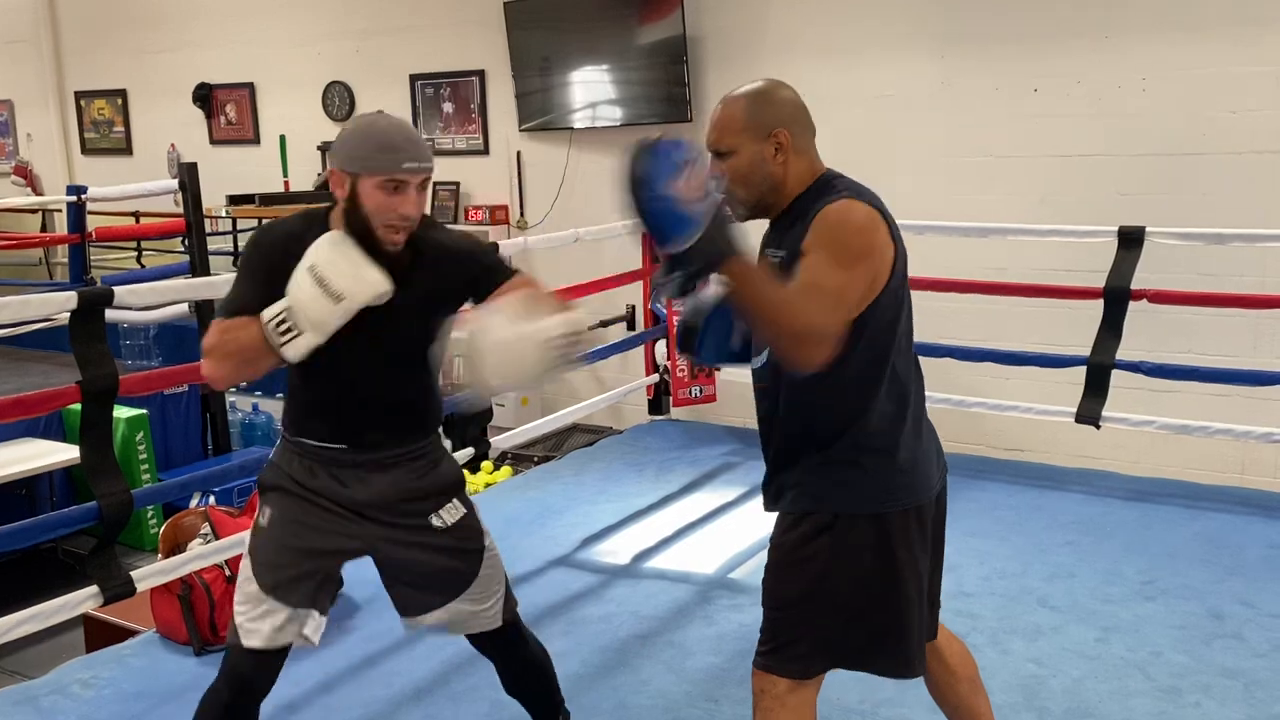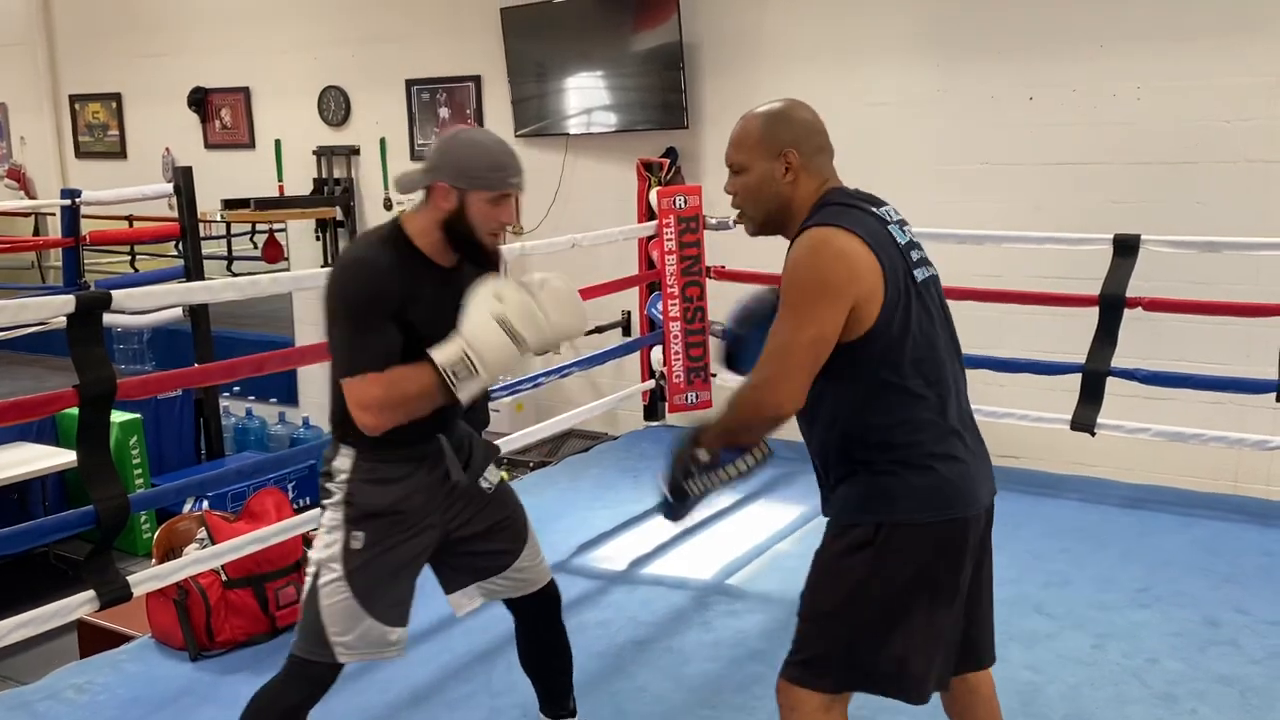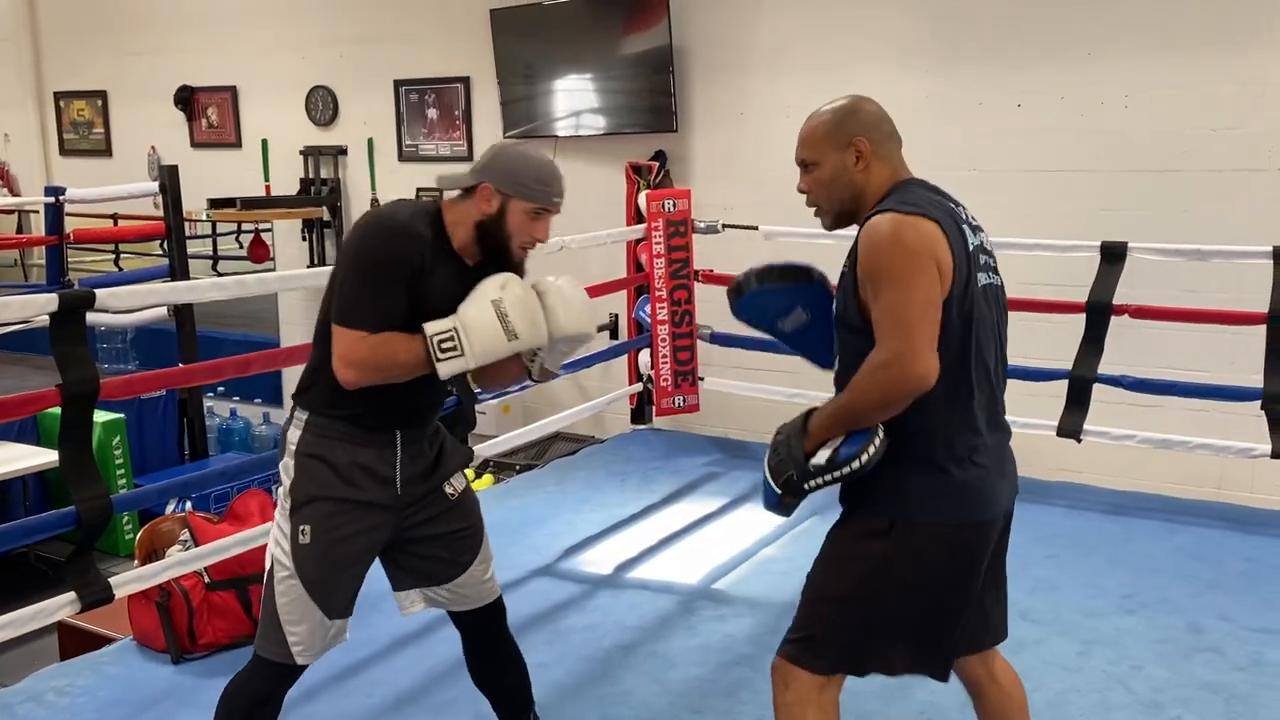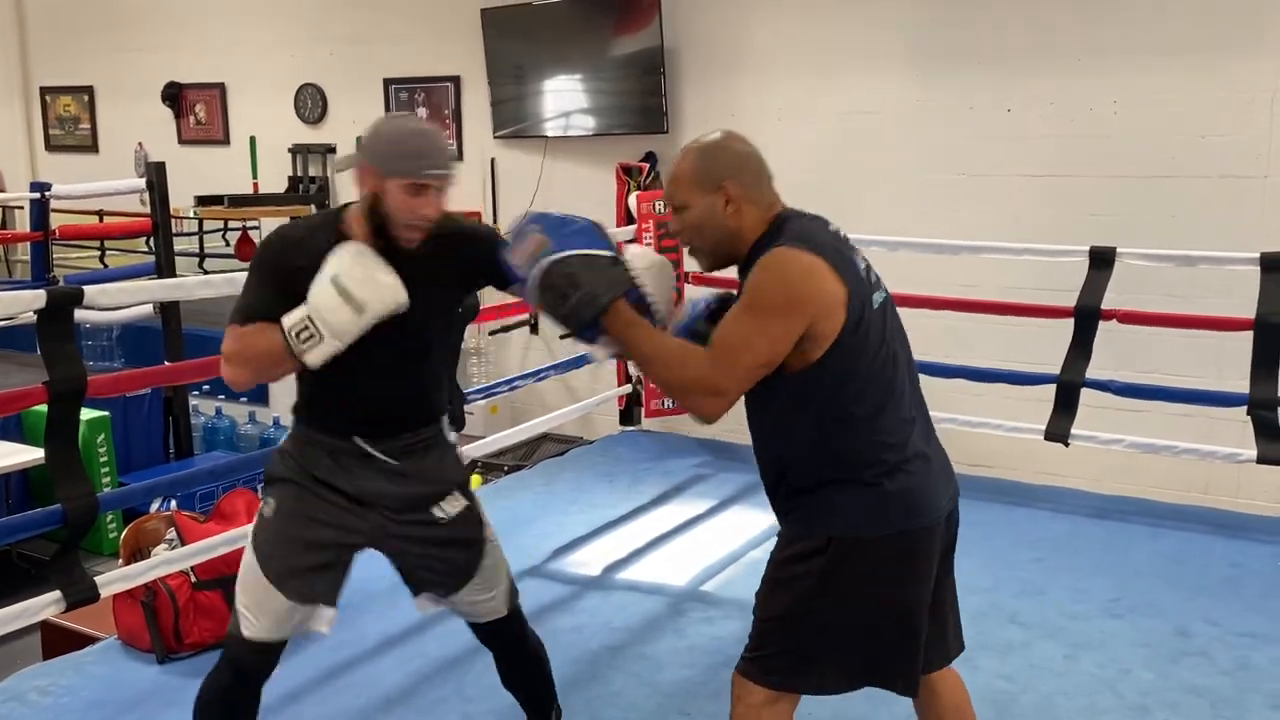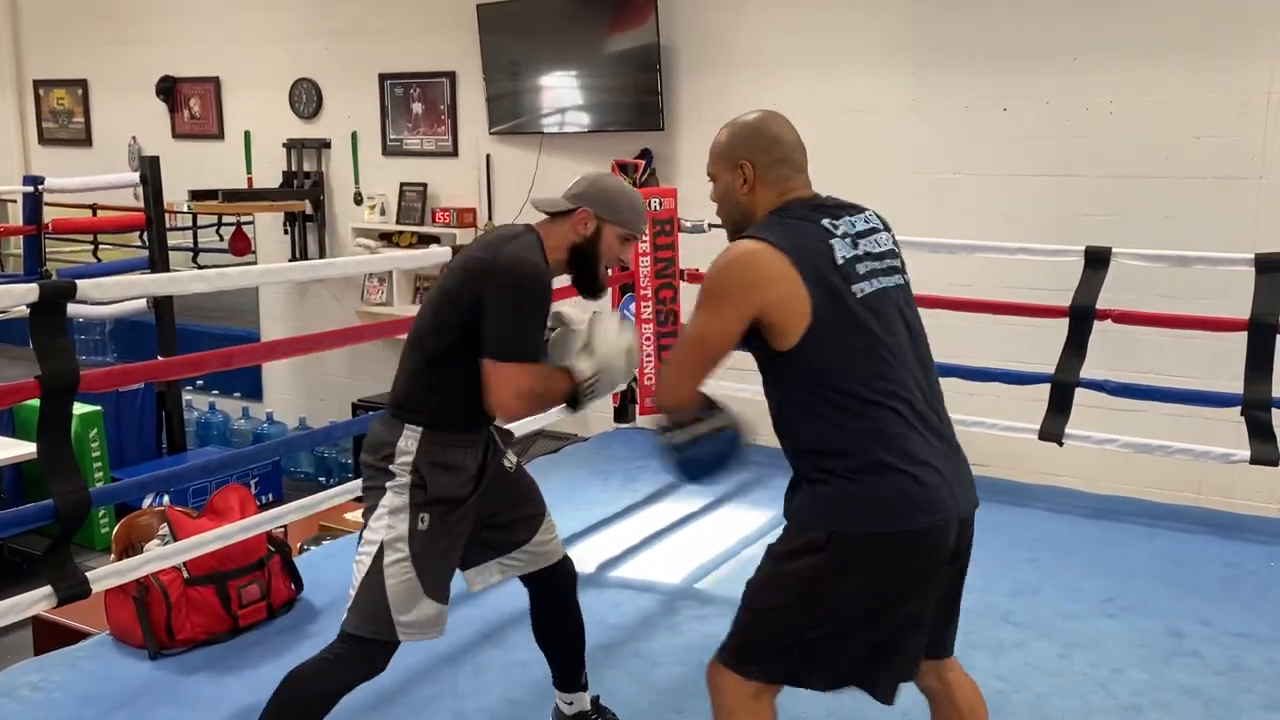
dt=1s
person 1, frame 1
left shoulder: (844, 219)
right shoulder: (798, 216)
left elbow: (809, 345)
right elbow: (785, 325)
left wrist: (724, 256)
right wrist: (727, 309)
left hip: (850, 490)
right hip: (893, 473)
right knee: (918, 629)
person 1, frame 2
left shoulder: (824, 249)
right shoulder: (874, 220)
left elbow: (776, 396)
left wrist: (707, 442)
right wrist: (782, 326)
left hip: (898, 504)
right hip: (956, 485)
right knee: (956, 656)
person 1, frame 3
left shoulder: (894, 231)
right shoulder: (943, 217)
left elbow: (908, 367)
left wrist: (813, 429)
right wrist: (827, 332)
left hip: (914, 501)
right hip: (976, 484)
right knee: (974, 649)
person 1, frame 4
left shoulder: (792, 268)
right shoulder: (805, 240)
left elbow: (709, 390)
right elbow: (760, 355)
left wrist: (611, 310)
right wrist: (718, 327)
left hip: (858, 517)
right hip: (917, 494)
right knee: (923, 660)
person 1, frame 5
left shoulder: (753, 261)
right shoulder: (870, 227)
left elbow: (676, 387)
left wrist: (694, 419)
left hip: (861, 514)
right hip: (945, 494)
right knee: (933, 660)
person 2, frame 1
left shoulder: (440, 252)
right shoulder: (283, 244)
left elbow: (531, 294)
right elbow: (219, 365)
left wrist: (532, 331)
right wrist: (305, 308)
left hip: (415, 472)
right hip: (311, 478)
left knee: (498, 629)
right knee: (249, 664)
person 2, frame 2
left shoulder: (468, 252)
right shoulder: (369, 270)
left elbow: (488, 334)
right elbow: (372, 408)
left wrist: (529, 325)
right wrist: (470, 354)
left hip: (455, 459)
right hip: (378, 482)
left knee: (538, 597)
right knee: (313, 667)
person 2, frame 3
left shoulder: (492, 261)
right shoulder: (392, 234)
left elbow: (490, 375)
right elbow: (352, 365)
left wrist: (546, 348)
right wrist: (463, 337)
left hip: (420, 451)
right hip: (335, 458)
left knee: (485, 615)
right knee: (281, 657)
person 2, frame 4
left shoulder: (454, 243)
right shoulder: (295, 247)
right elbow: (238, 369)
right wrist: (322, 318)
left hip: (419, 466)
right hip: (320, 470)
left knee: (499, 619)
right knee: (248, 654)
person 2, frame 5
left shoulder: (516, 247)
right shoulder: (519, 266)
right elbow: (511, 395)
left wrist: (573, 348)
right wrist: (592, 371)
left hip: (473, 450)
right hip: (422, 460)
left knee: (555, 575)
right knee: (365, 649)
